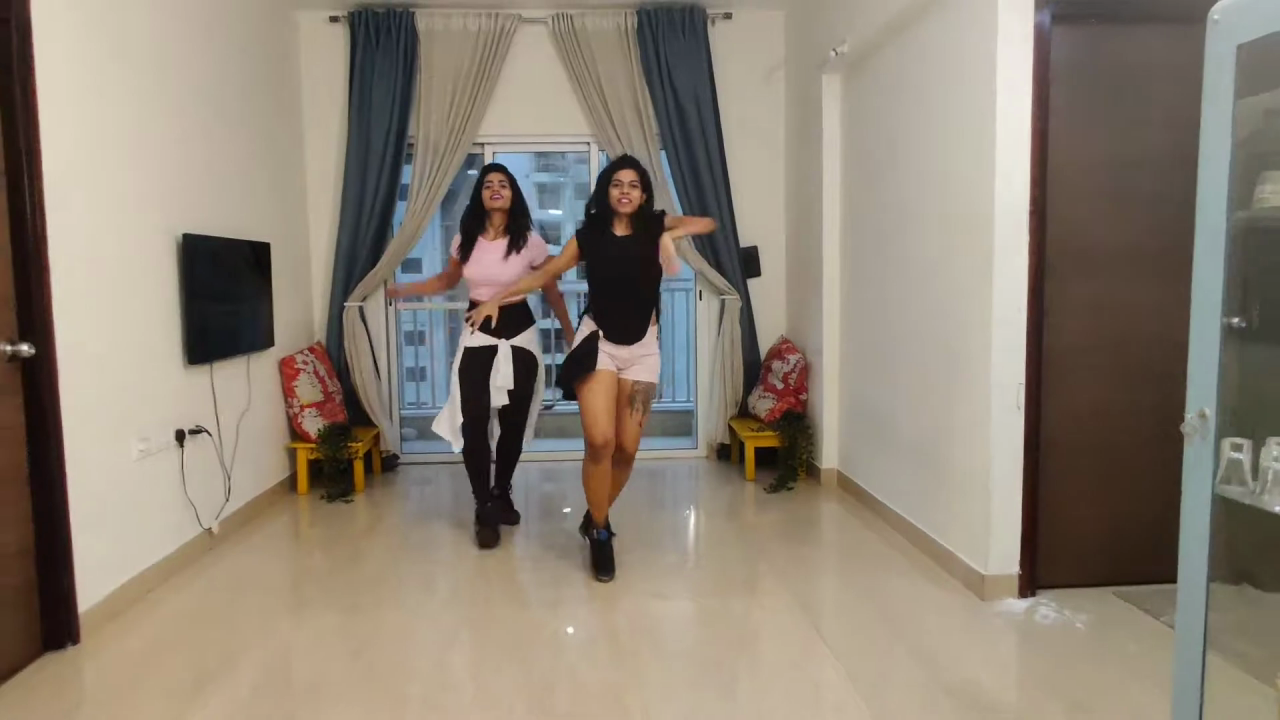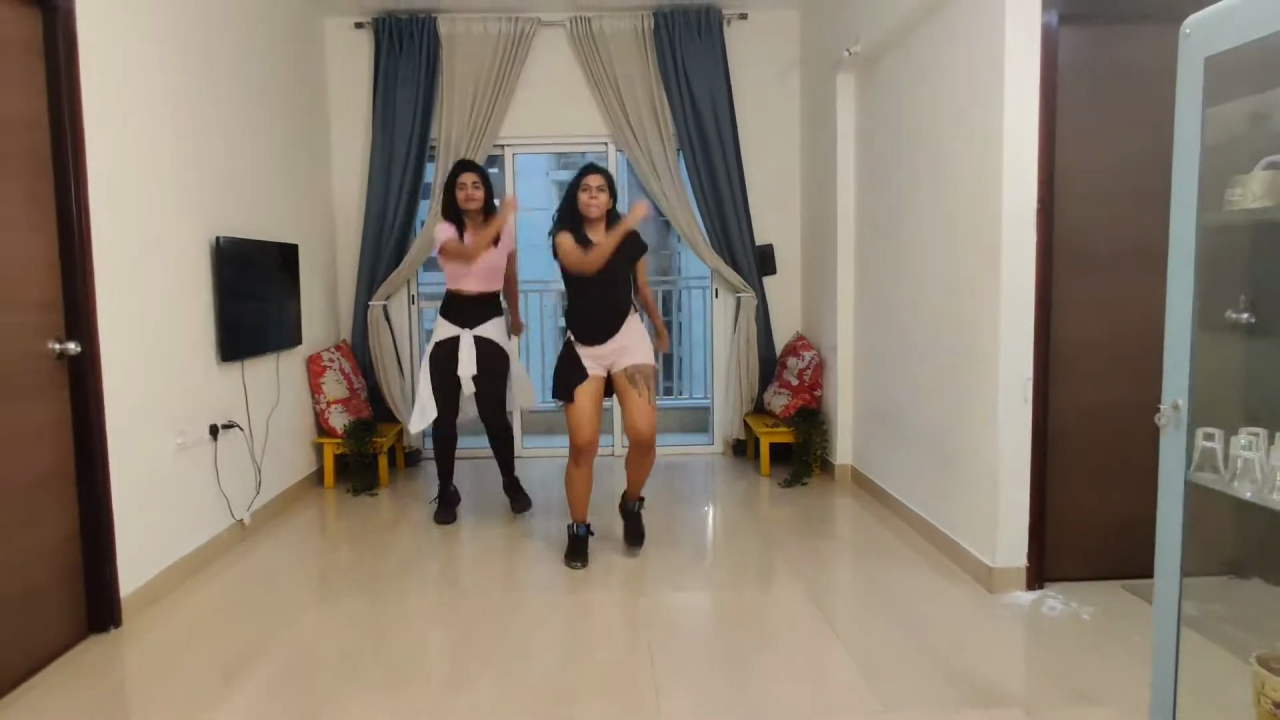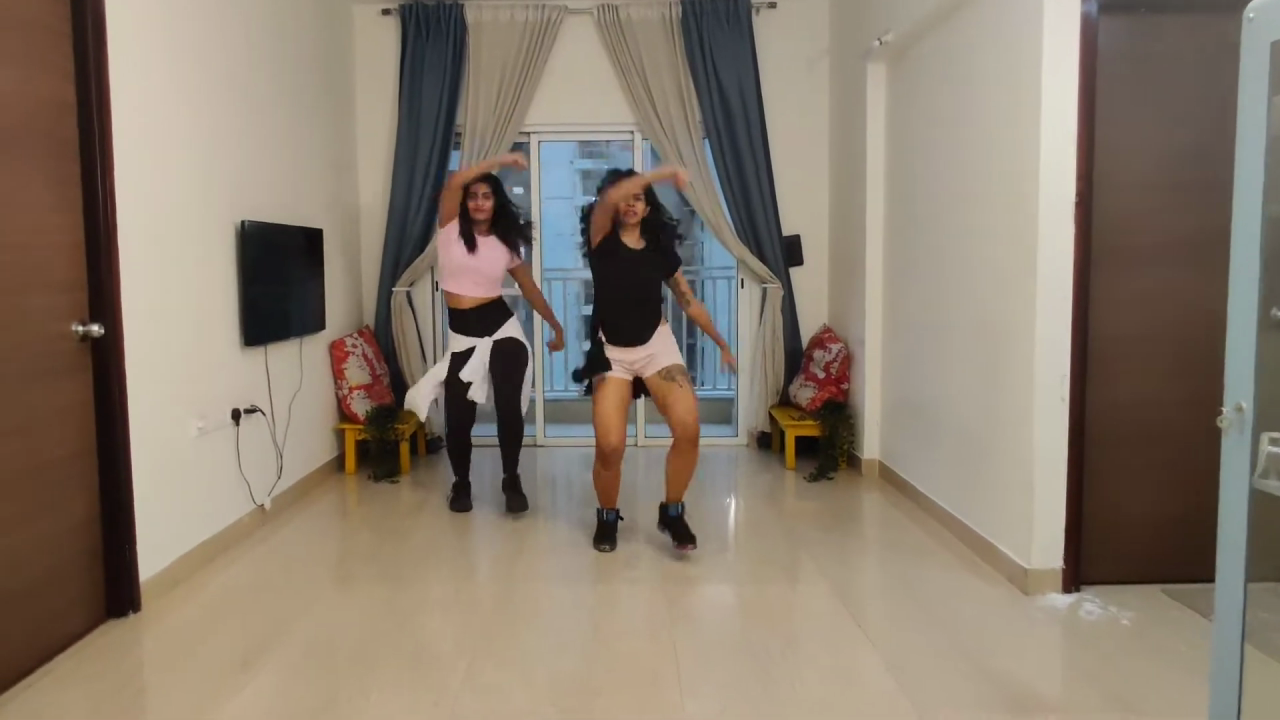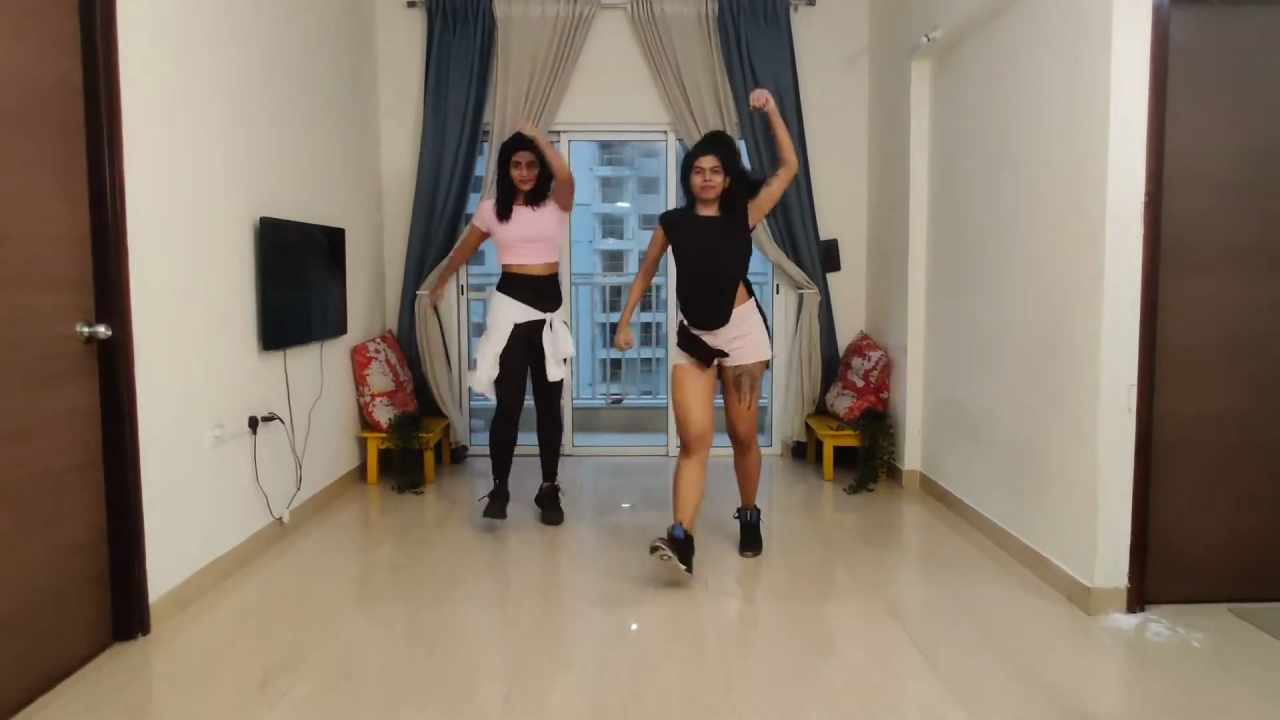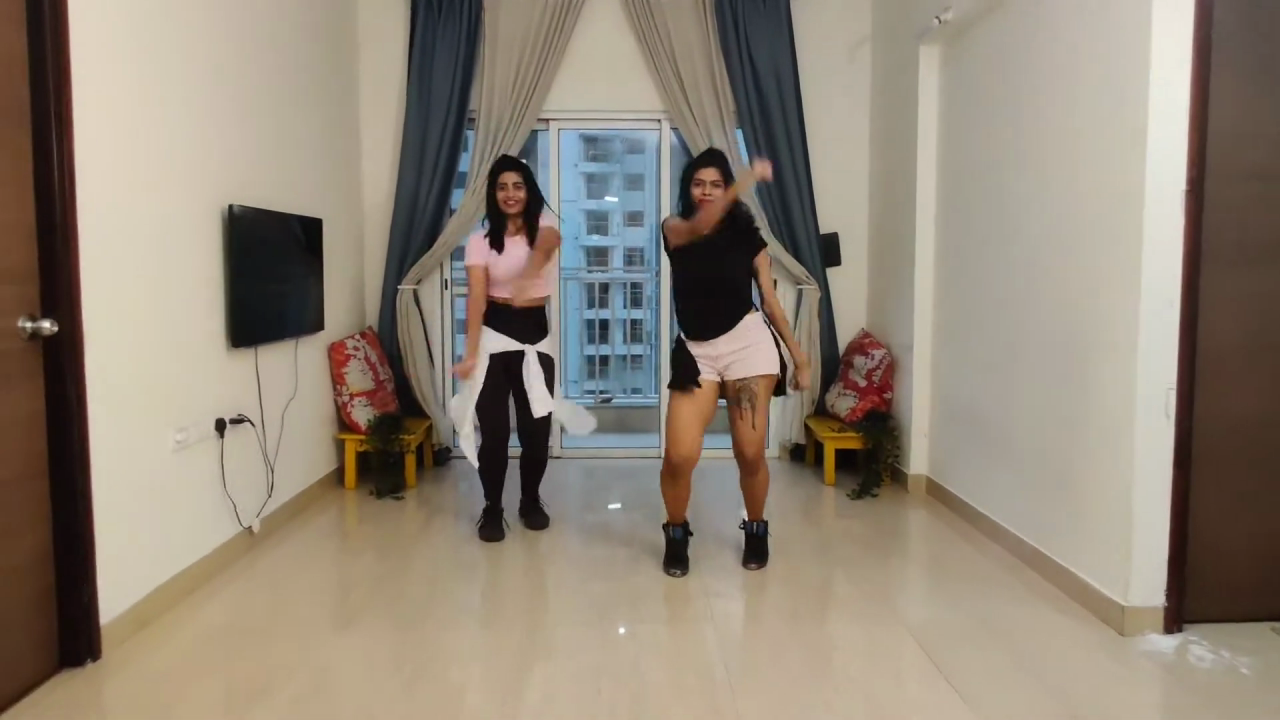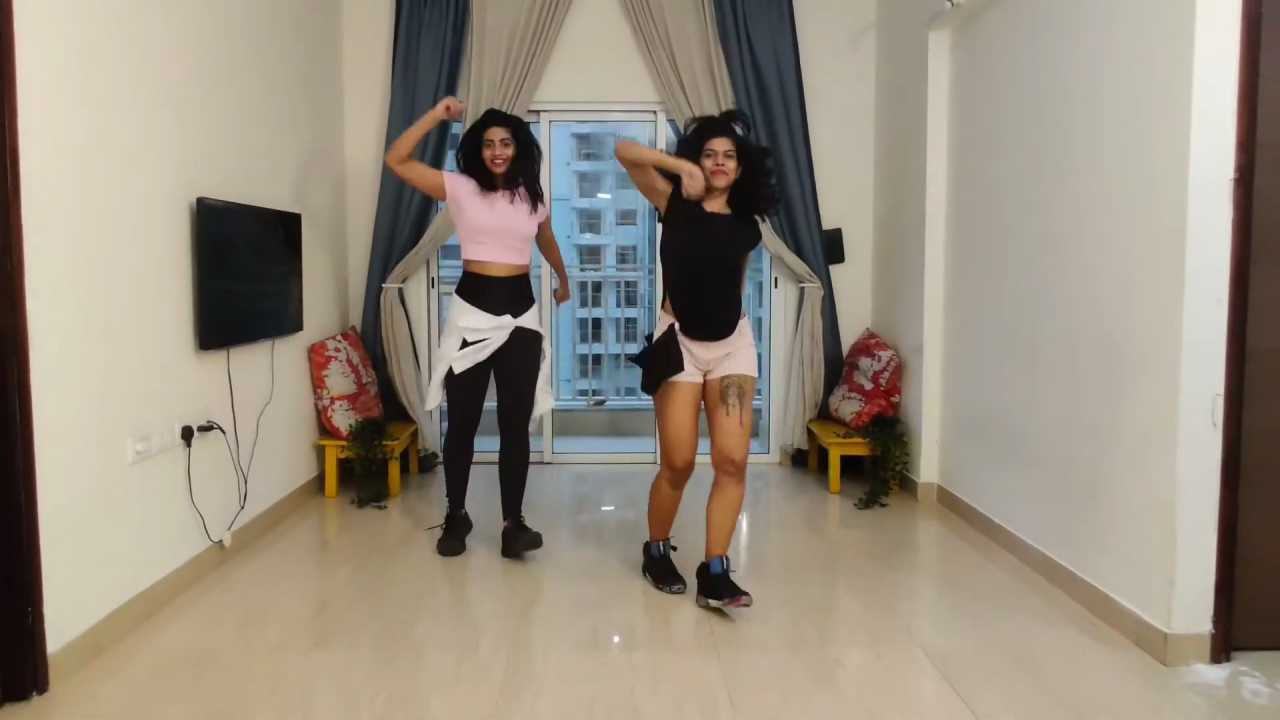
dt=0.4s
person 1, frame 1
left shoulder: (656, 227)
right shoulder: (589, 235)
left elbow: (706, 223)
right elbow: (545, 274)
left wrist: (671, 235)
right wrist: (495, 299)
left hip: (641, 348)
right hip: (598, 344)
left knee: (626, 449)
right knee: (600, 441)
left ankle: (596, 517)
right ankle: (601, 535)
person 1, frame 2
left shoulder: (633, 242)
right shoulder: (566, 237)
right elbow: (584, 263)
left wrist: (661, 331)
right wrist: (622, 228)
left hip: (627, 340)
right hip: (582, 350)
left knee: (644, 435)
right knee: (583, 445)
left ankle: (631, 504)
right ankle: (578, 532)
person 1, frame 3
left shoulder: (663, 251)
right shoulder: (602, 239)
left elbow: (689, 302)
right elbow: (605, 201)
left wrist: (721, 343)
right wrist: (655, 174)
left hip: (656, 346)
right hip: (611, 351)
left knee: (688, 428)
right knee: (609, 447)
left ankle: (672, 511)
right ankle: (607, 517)
person 1, frame 4
left shoulder: (744, 214)
right shoulder: (673, 223)
left elbow: (789, 167)
right elbow: (645, 271)
left wrist: (771, 110)
right wrist: (625, 321)
left hip: (741, 329)
right hip: (693, 335)
left knee: (744, 436)
right knee: (696, 439)
left ankle: (750, 516)
right ankle: (681, 540)
person 1, frame 5
left shoulder: (748, 238)
right shoulder: (676, 230)
left elbow: (771, 303)
right elbow: (699, 226)
left wrist: (798, 354)
right wrist: (742, 185)
left hip: (747, 345)
right hip: (695, 352)
left knee: (751, 454)
right knee: (680, 457)
left ankle: (756, 530)
right ankle: (677, 533)
person 1, frame 6
left shoulder: (746, 221)
right shoulder: (674, 201)
right elbow: (626, 153)
right wrist: (680, 165)
left hip: (732, 345)
right hip: (679, 343)
left knee: (732, 461)
right knee: (678, 463)
left ankle: (715, 572)
right ankle: (656, 551)
person 2, frame 1
left shoulder: (529, 241)
right shoulder: (466, 241)
left elbow: (550, 287)
right elbow: (446, 281)
left wrist: (568, 329)
right wrist: (407, 289)
left hip: (519, 335)
right hip: (477, 335)
left knee: (515, 426)
right knee: (474, 425)
left ankle: (500, 494)
right ankle: (485, 510)
person 2, frame 2
left shoulder: (504, 231)
right shoulder: (445, 229)
right elbow: (464, 253)
left wrist: (515, 314)
right wrist: (499, 218)
left hip: (490, 325)
right hip: (450, 324)
left knee: (494, 412)
right knee: (444, 415)
left ankle: (511, 481)
right ankle: (446, 492)
person 2, frame 3
left shoulder: (506, 242)
right shoulder: (450, 228)
left elbow: (529, 288)
right elbow: (453, 184)
left wrist: (556, 326)
right wrist: (499, 161)
left hip: (502, 331)
right hip: (463, 338)
left knee: (509, 410)
right knee: (458, 420)
left ankle: (511, 481)
right ankle: (461, 483)
person 2, frame 4
left shoulder: (557, 202)
right shoulder: (492, 208)
left elbow: (566, 174)
right elbow: (465, 248)
left wrist: (538, 137)
right wrist: (439, 283)
left hip: (549, 307)
right hip: (511, 307)
left knee: (549, 406)
right knee: (510, 404)
left ankle: (549, 488)
right ankle: (499, 489)
person 2, frame 5
left shoulder: (543, 226)
right shoulder: (480, 241)
left elbow: (547, 245)
right elbow: (476, 298)
left wrist: (530, 271)
right wrist: (471, 353)
left hip: (536, 338)
right hip: (494, 338)
left knee: (537, 437)
right knee: (494, 434)
left ankle: (530, 502)
right ankle: (492, 509)
person 2, frame 6
left shoulder: (532, 195)
right shoulder: (459, 187)
left elbow: (547, 241)
right elbow: (395, 159)
left wrist: (564, 279)
right wrist: (438, 113)
left hip: (520, 313)
right hip: (472, 311)
left knee: (515, 422)
right knee: (462, 421)
left ankle: (513, 523)
right ankle: (455, 517)
